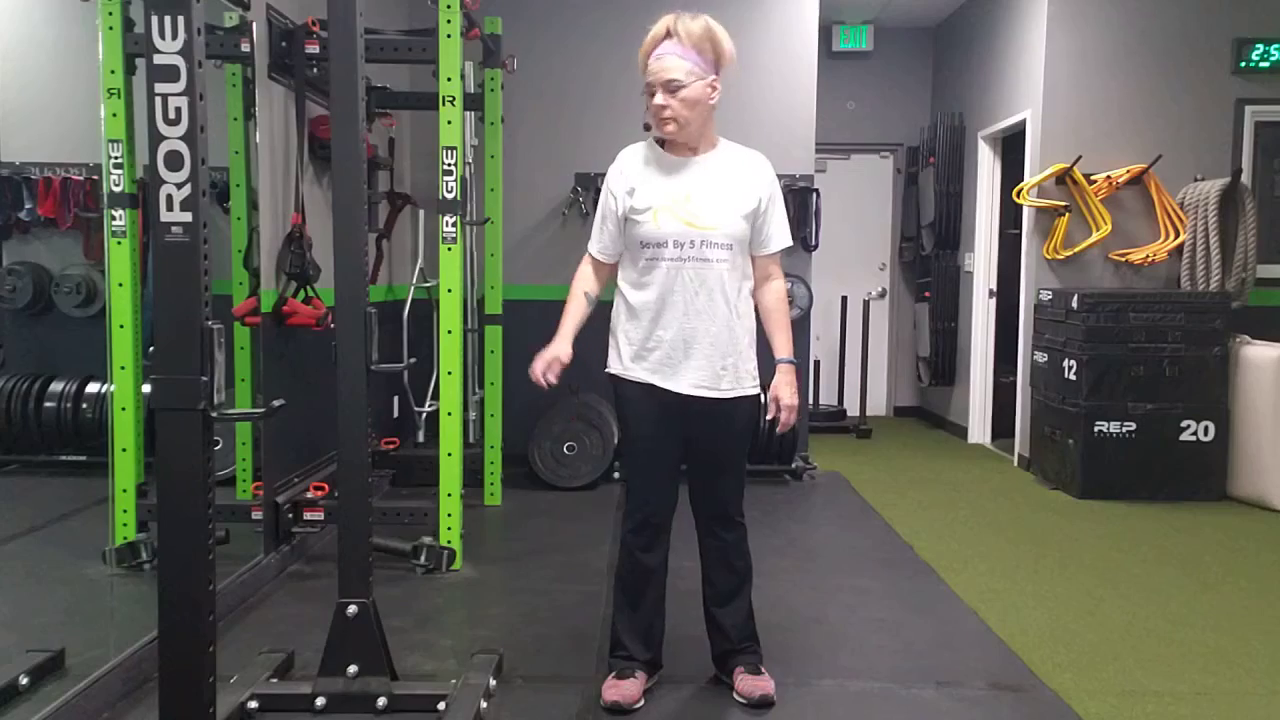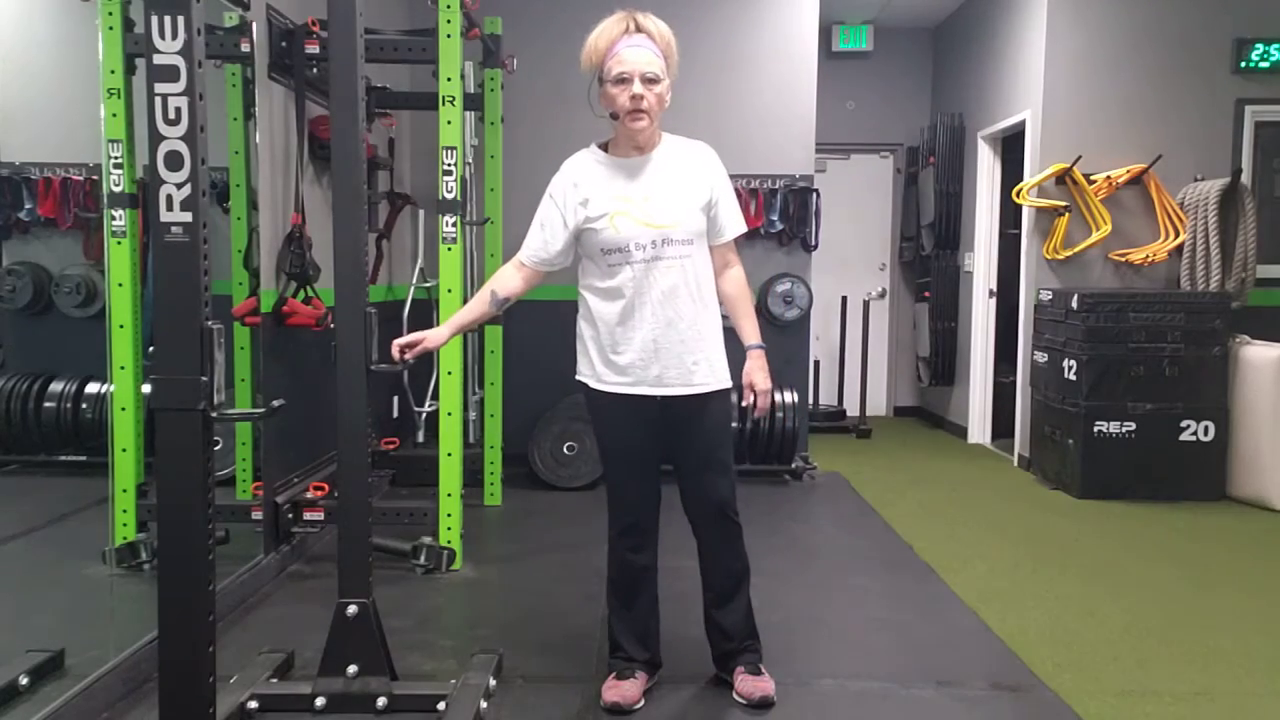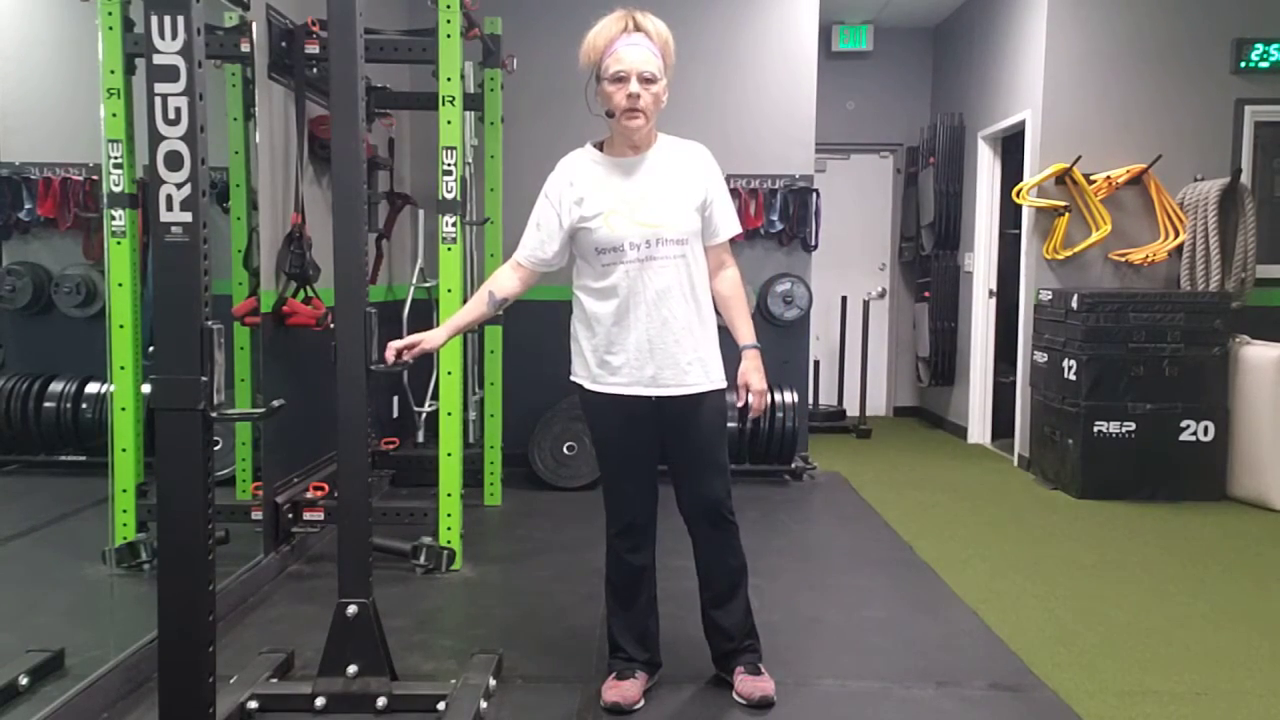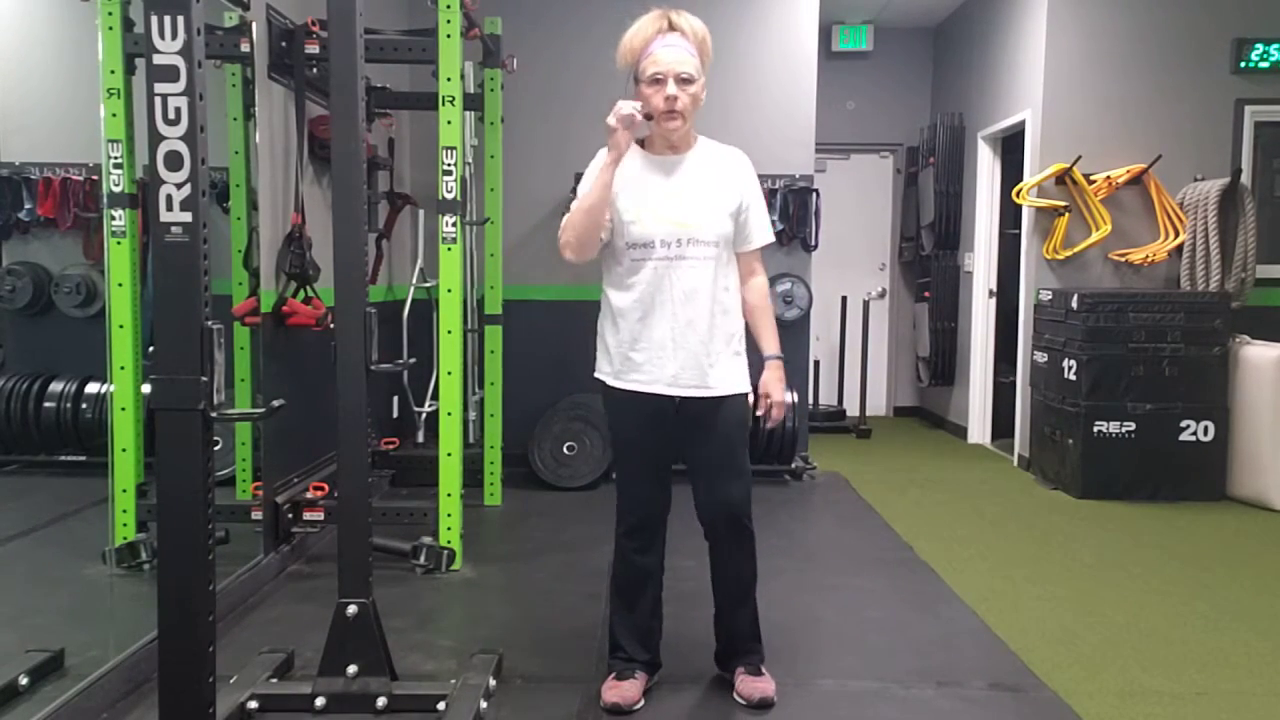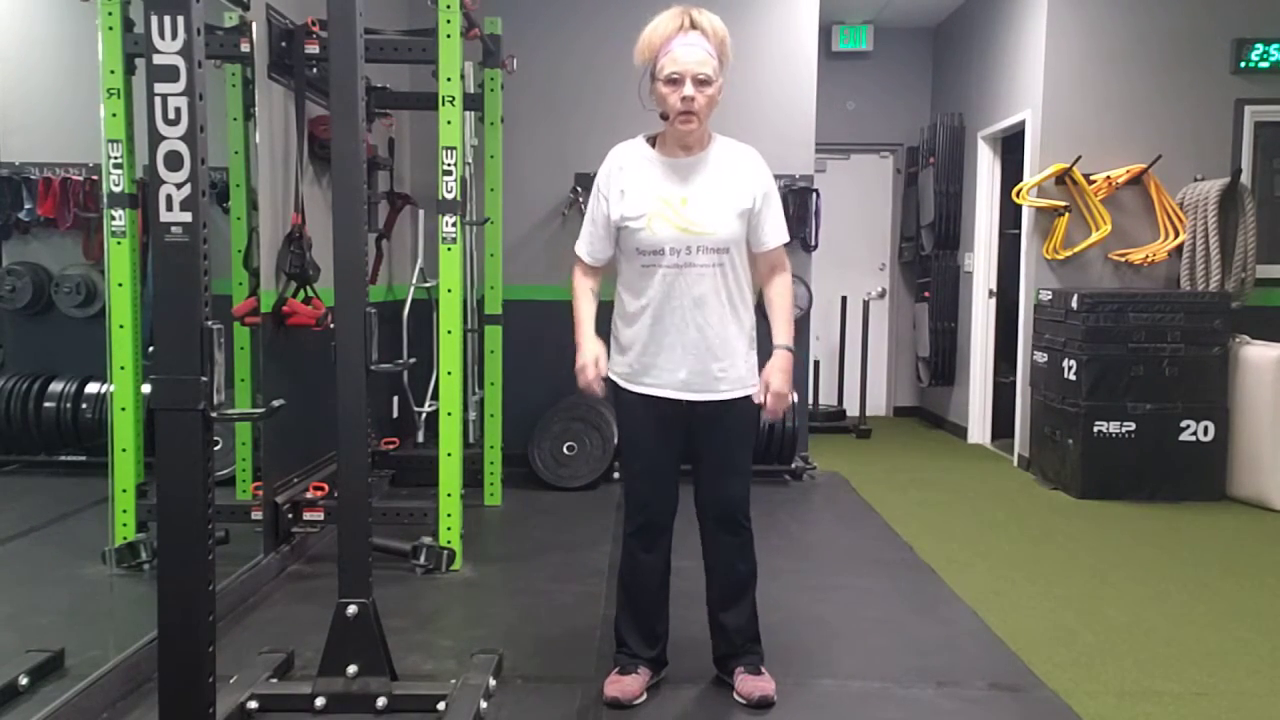
dt=1s
person 1, frame 1
left shoulder: (750, 172)
right shoulder: (631, 167)
left elbow: (767, 280)
right elbow: (597, 267)
left wrist: (786, 365)
right wrist: (563, 339)
left hip: (724, 383)
right hip: (644, 378)
left knee: (723, 521)
right knee: (645, 522)
left ankle: (738, 655)
right ankle: (632, 658)
person 1, frame 2
left shoulder: (699, 163)
right shoulder: (580, 175)
left elbow: (726, 267)
right elbow: (523, 269)
left wrist: (755, 350)
right wrist: (445, 329)
left hip: (699, 378)
right hip: (618, 383)
left knee: (717, 517)
right knee: (631, 525)
left ankle: (739, 655)
right ankle: (632, 659)
person 1, frame 3
left shoulder: (694, 163)
right shoulder: (574, 174)
left elbow: (721, 267)
right elbow: (521, 270)
left wrist: (749, 349)
right wrist: (443, 331)
left hip: (694, 378)
right hip: (613, 382)
left knee: (712, 515)
right knee: (629, 525)
left ankle: (740, 654)
right ankle: (632, 659)
person 1, frame 4
left shoulder: (731, 167)
right shoulder: (614, 163)
left elbow: (751, 275)
right elbow: (574, 250)
left wrist: (773, 360)
right wrist: (613, 157)
left hip: (717, 379)
right hip: (634, 379)
left knee: (729, 518)
right knee: (639, 523)
left ankle: (741, 655)
right ankle: (632, 659)
person 1, frame 5
left shoulder: (746, 167)
right shoulder: (623, 166)
left elbow: (777, 268)
right elbow: (586, 263)
left wrist: (780, 353)
right wrist: (587, 338)
left hip: (728, 382)
right hip: (644, 380)
left knee: (728, 519)
right knee: (646, 521)
left ankle: (741, 655)
right ankle: (639, 655)
